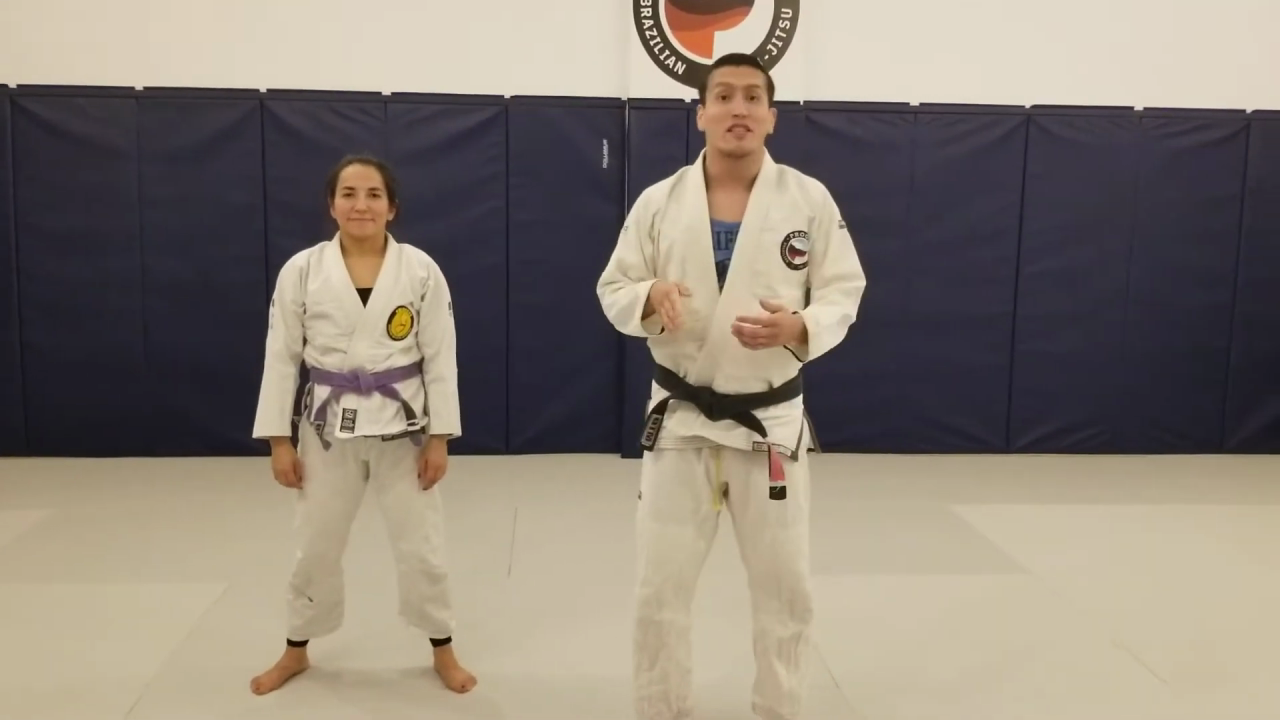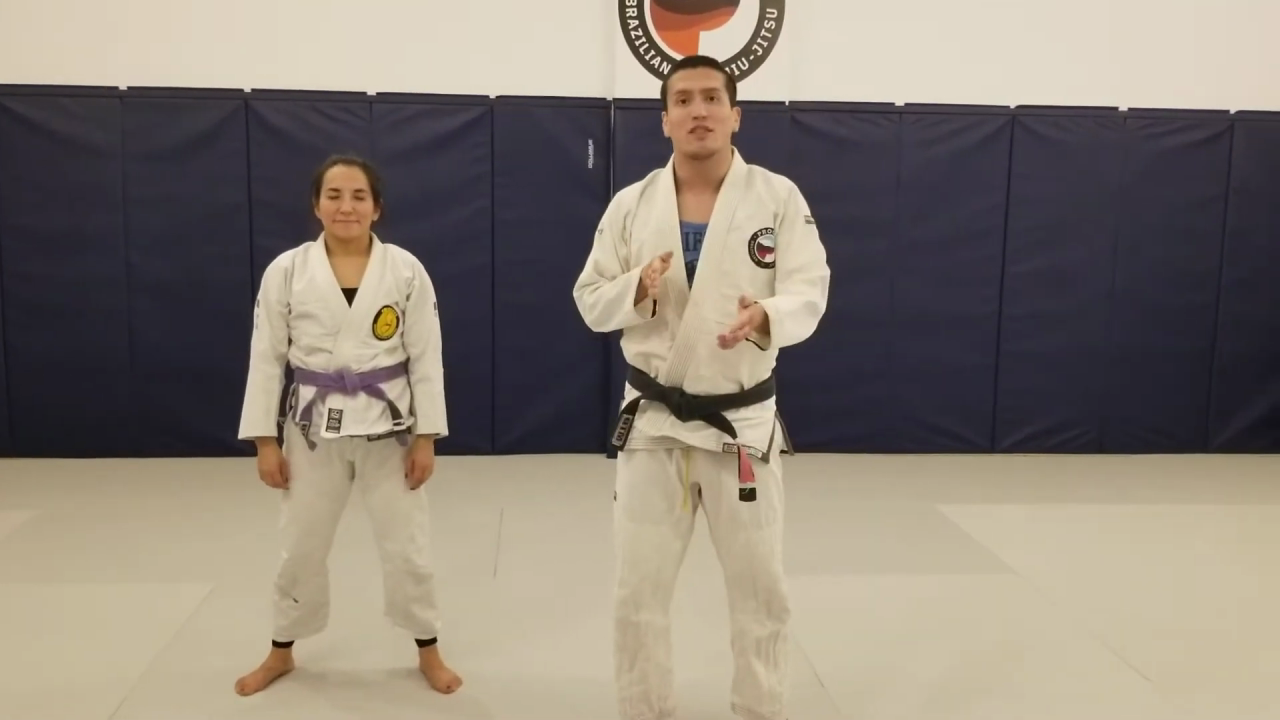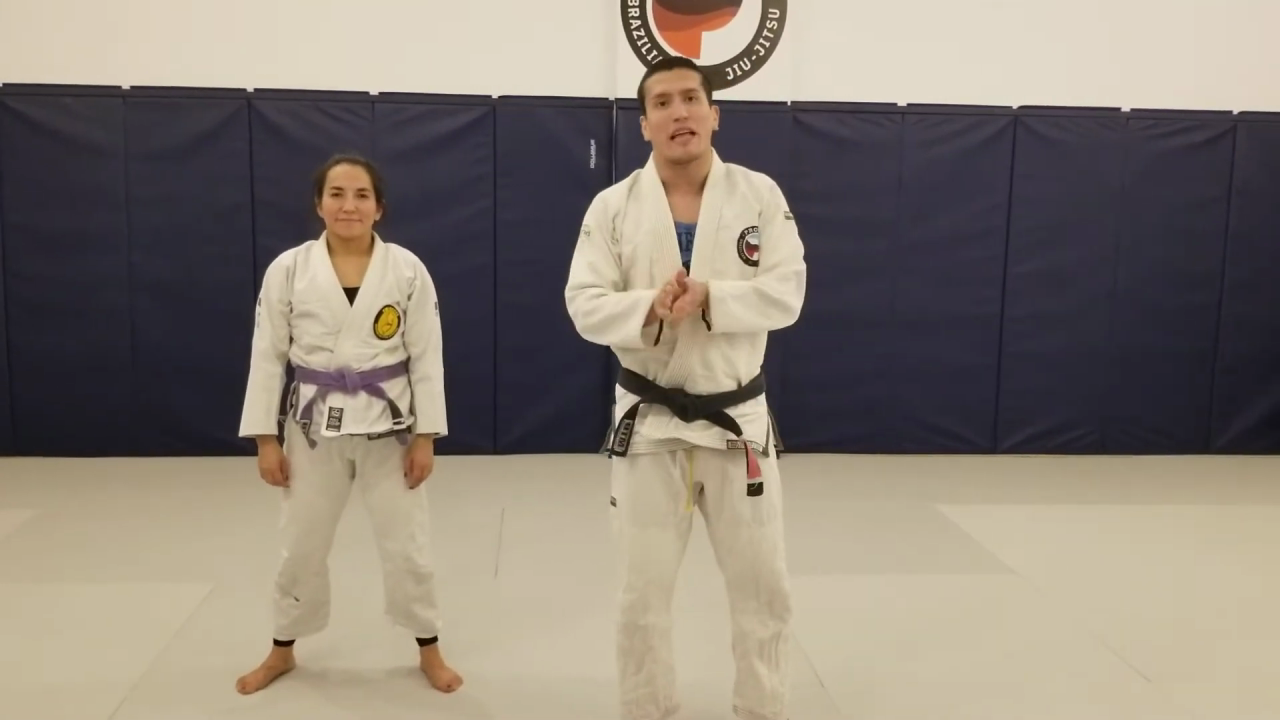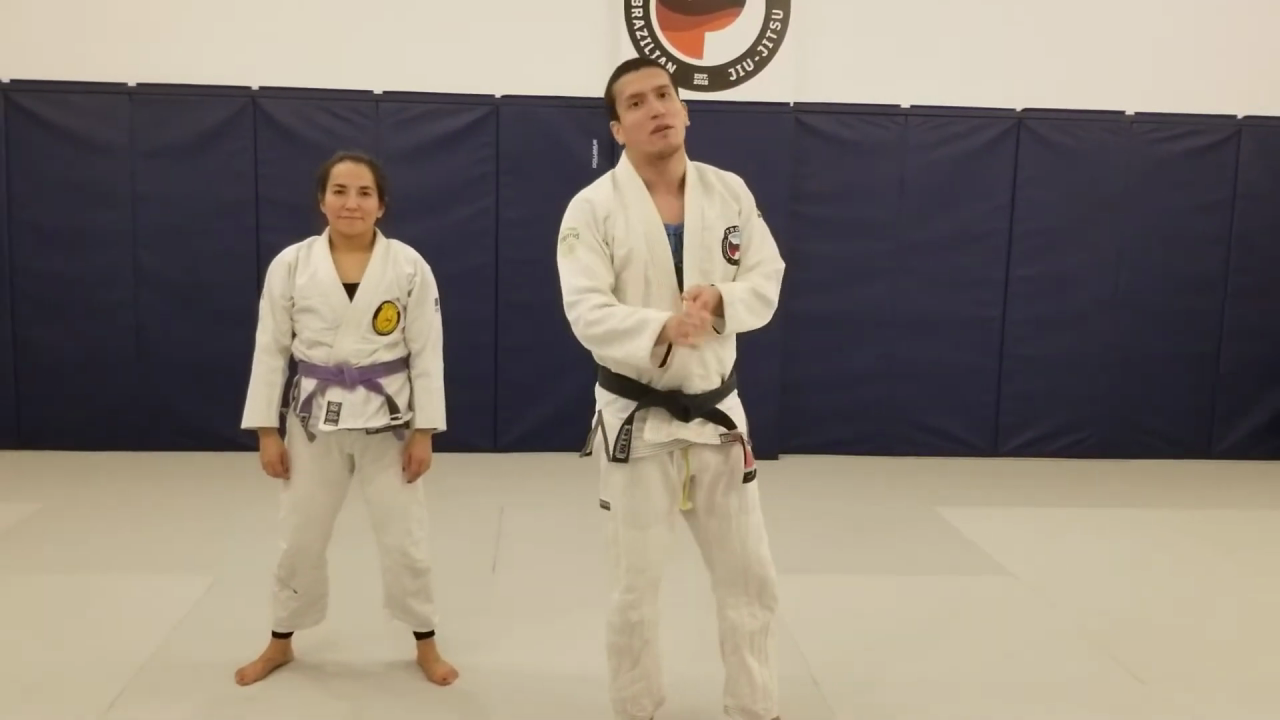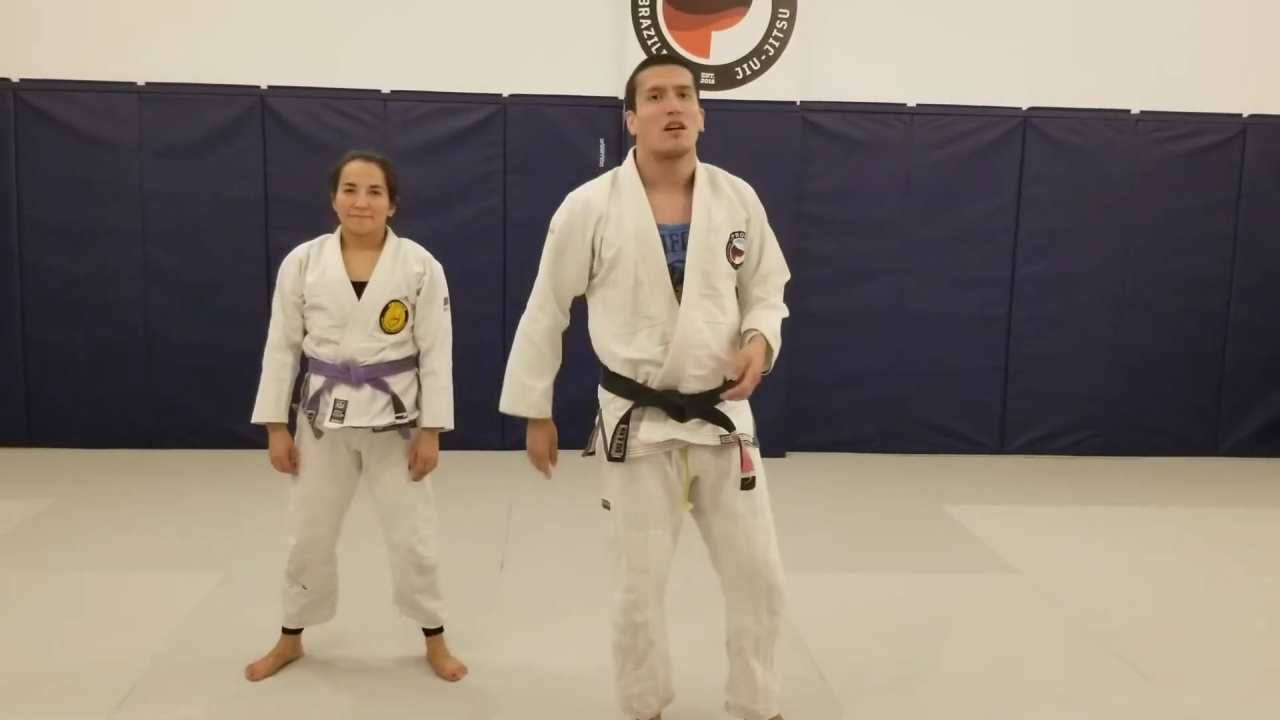
dt=0.4s
person 1, frame 1
left shoulder: (809, 198)
right shoulder: (659, 201)
left elbow: (843, 293)
right elbow: (613, 290)
left wrist: (798, 328)
right wrist: (651, 300)
left hip: (771, 422)
right hip: (681, 420)
left knee: (784, 587)
right knee: (661, 587)
person 1, frame 2
left shoulder: (778, 196)
right shoulder: (631, 204)
left elbow: (807, 292)
right elbow: (591, 301)
left wrist: (764, 318)
right wrist: (638, 288)
left hip: (743, 422)
right hip: (653, 421)
left knee: (760, 586)
right knee: (639, 588)
person 1, frame 3
left shoulder: (759, 193)
right shoulder: (614, 206)
left elbow: (785, 293)
right elbow: (586, 307)
left wrist: (709, 297)
right wrist: (651, 309)
left hip: (737, 420)
right hip: (649, 421)
left knee: (762, 586)
right knee: (643, 591)
person 1, frame 4
left shoulder: (729, 191)
right shoulder: (592, 207)
left elbow: (766, 287)
right elbow: (587, 312)
left wrist: (715, 301)
right wrist: (661, 330)
left hip: (718, 414)
right hip: (637, 420)
left knee: (749, 578)
right knee: (636, 587)
person 1, frame 5
left shoulder: (738, 197)
right shoulder: (591, 206)
left elbow: (768, 289)
right elbow: (546, 309)
left wrist: (760, 340)
right wrist: (535, 409)
left hip: (724, 418)
right hip: (638, 422)
left knee: (758, 579)
right knee: (639, 589)
person 2, frame 1
left shoulder: (420, 269)
right shoulder: (301, 270)
left elbow: (441, 358)
right elbow: (282, 357)
left wrist: (439, 438)
right wrist: (279, 440)
left hip: (402, 425)
right hip: (329, 426)
left knee: (421, 544)
right knee: (316, 544)
left ankle: (442, 650)
right ankle: (296, 650)
person 2, frame 2
left shoulder: (405, 270)
right shoulder: (285, 270)
left elbow: (426, 357)
right elbow: (266, 358)
left wrist: (426, 437)
right wrist: (265, 440)
left hip: (388, 425)
right hip: (315, 426)
left knee: (407, 544)
right knee: (301, 546)
left ankle: (428, 650)
right ankle: (281, 651)
person 2, frame 3
left shoulder: (407, 269)
right shoulder: (288, 269)
left elbow: (426, 357)
right elbow: (267, 356)
left wrist: (425, 436)
right wrist: (265, 438)
left hip: (388, 424)
right hip: (315, 425)
left knee: (407, 544)
right knee: (301, 545)
left ankle: (429, 649)
right ankle: (282, 650)
person 2, frame 4
left shoulder: (409, 266)
right shoulder: (290, 264)
left elbow: (427, 353)
right elbow: (270, 350)
left wrist: (424, 431)
right wrist: (267, 431)
left hip: (388, 419)
right hip: (316, 419)
left knee: (405, 538)
right knee: (300, 537)
left ankle: (425, 643)
right ankle: (280, 642)
person 2, frame 5
left shoulder: (420, 265)
right shoulder: (302, 262)
left elbow: (436, 352)
right elbow: (281, 346)
left wrist: (431, 430)
right wrist: (276, 426)
left hip: (395, 417)
right hip: (325, 417)
left knee: (412, 535)
right knee: (308, 534)
left ankle: (434, 640)
right ankle: (291, 638)
